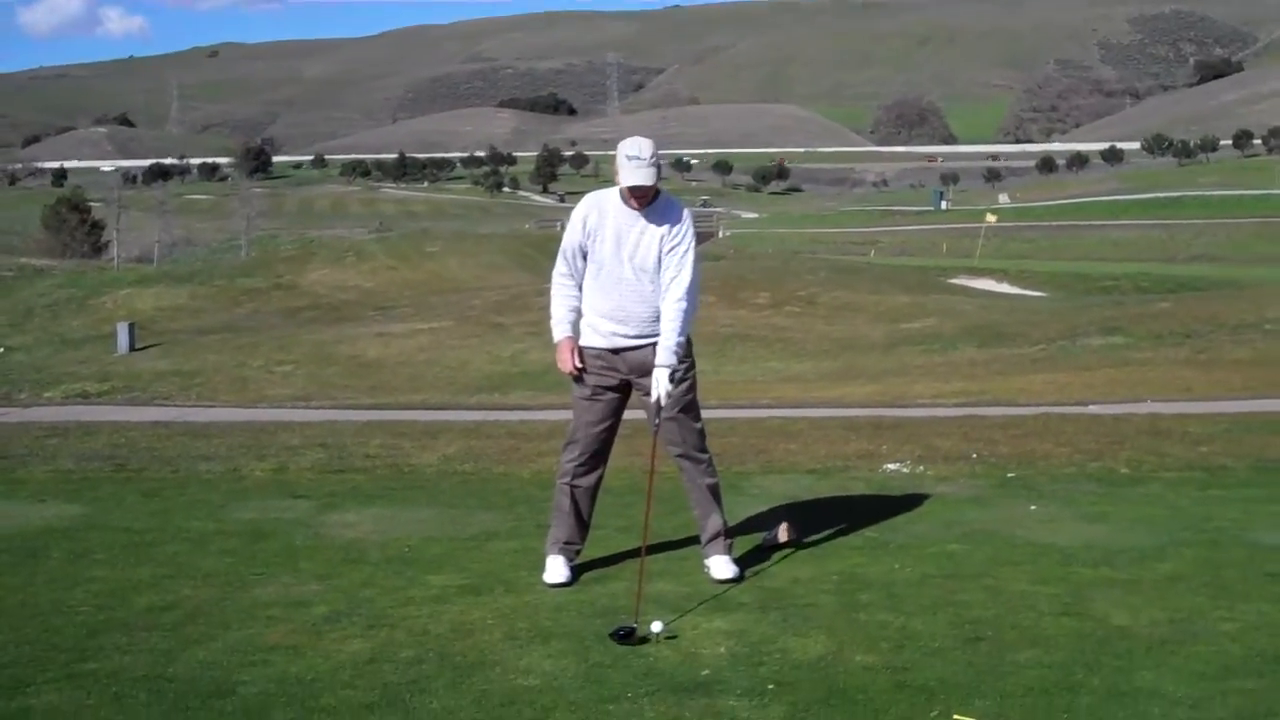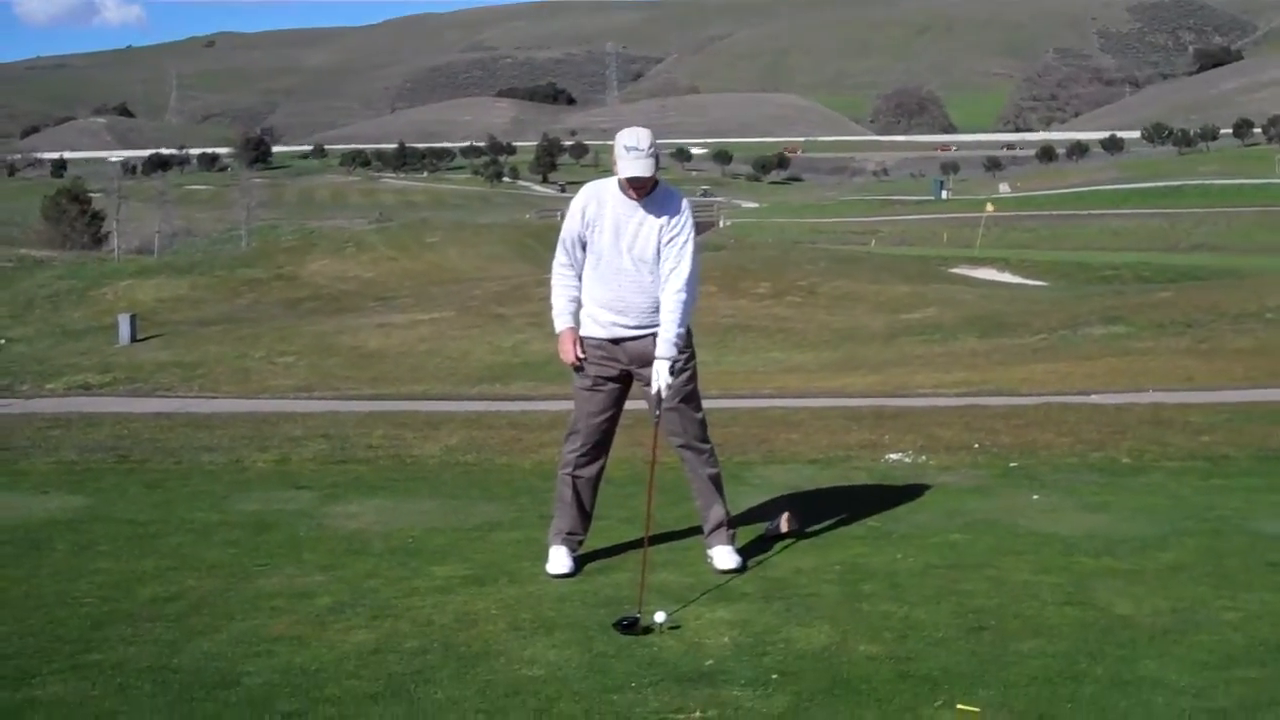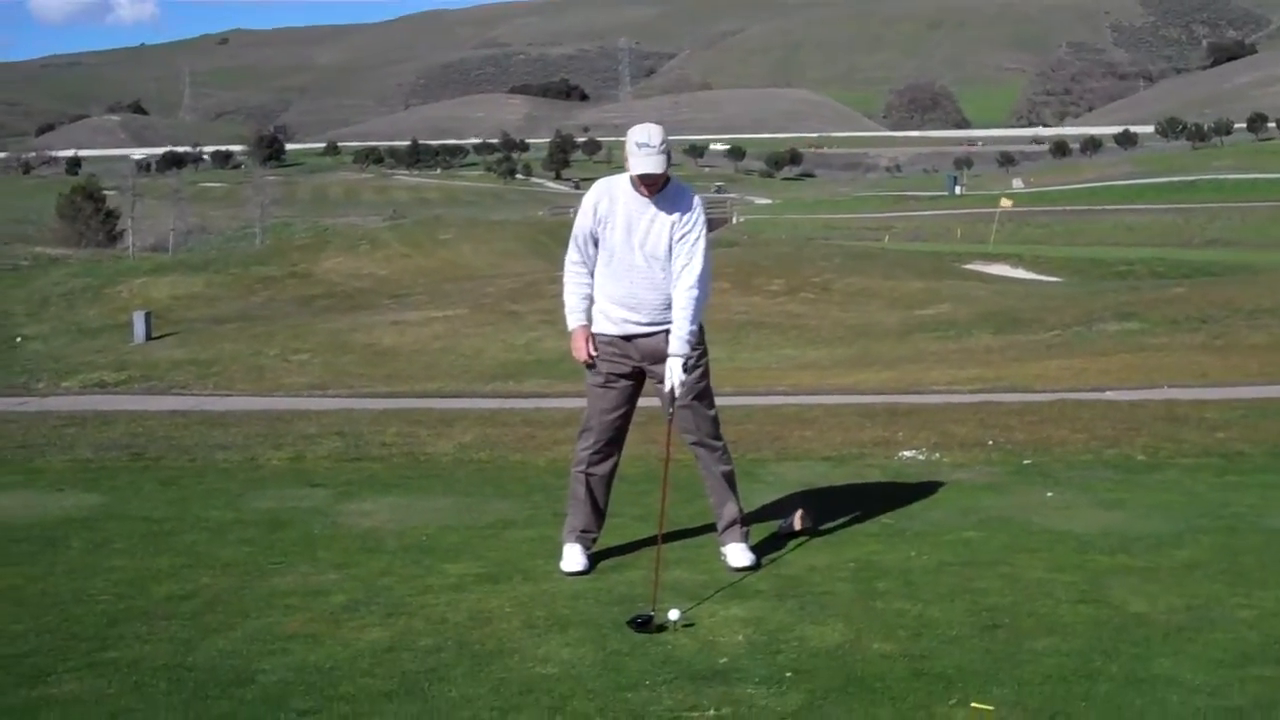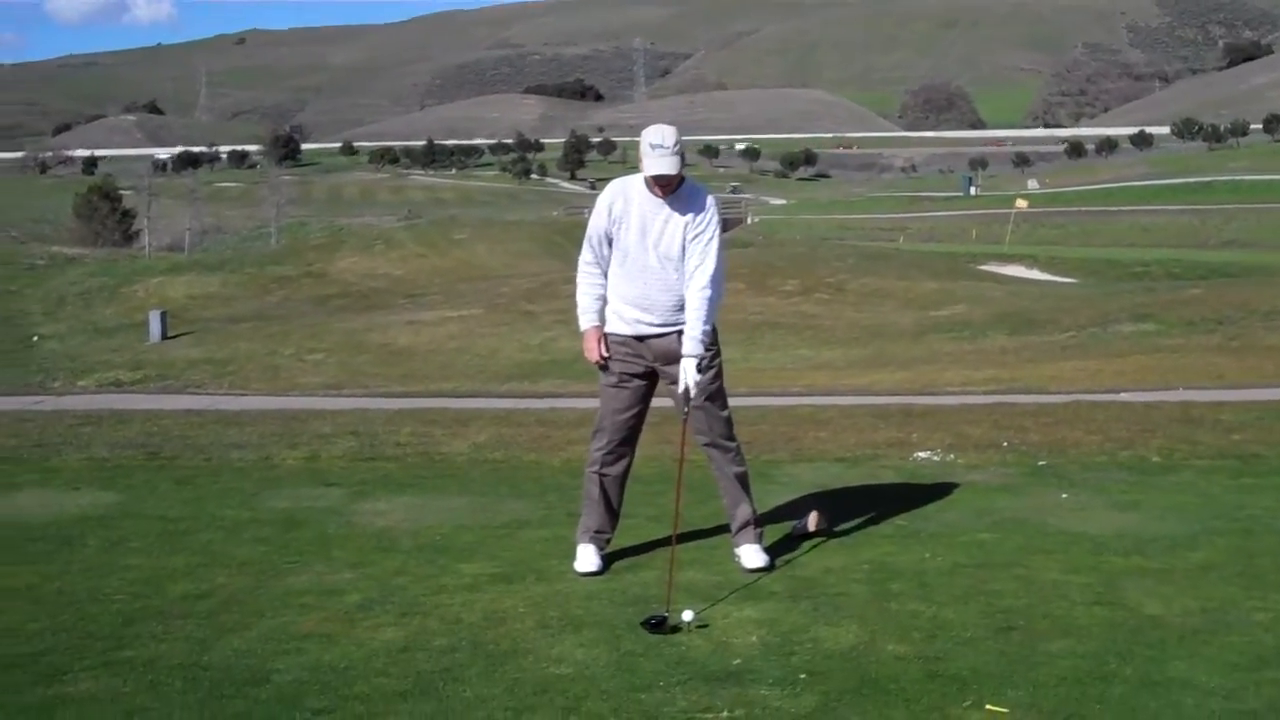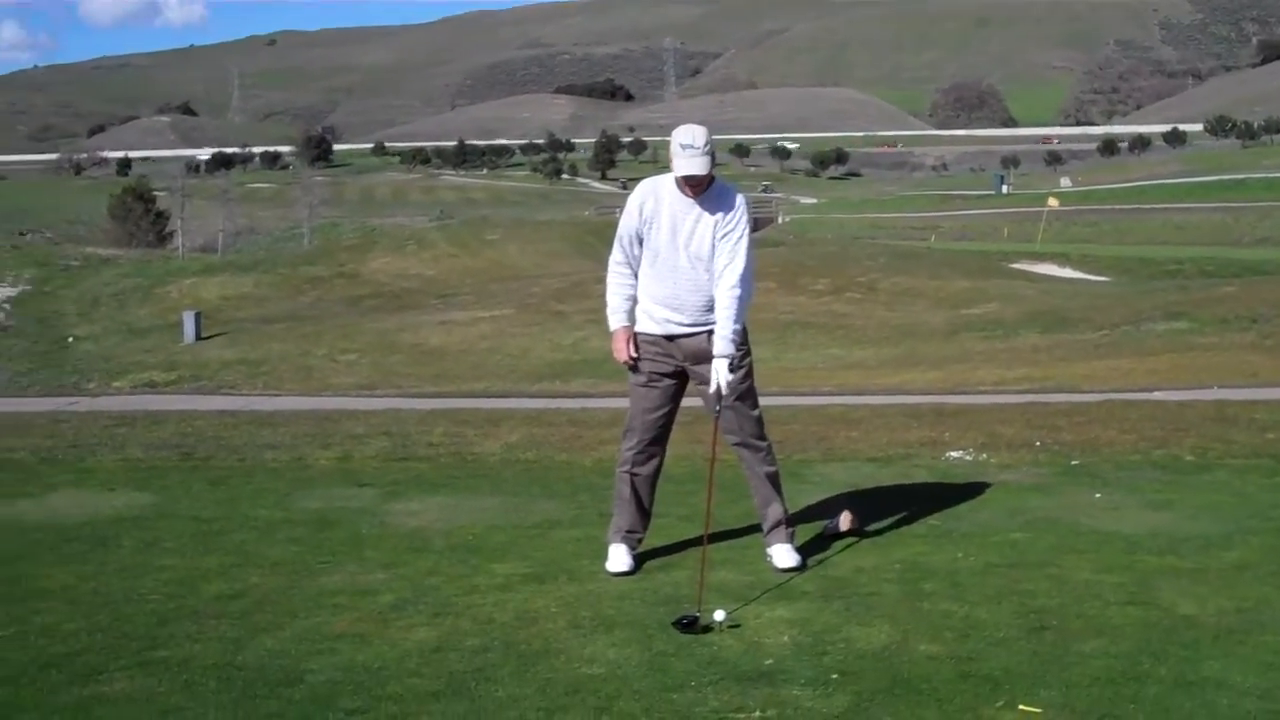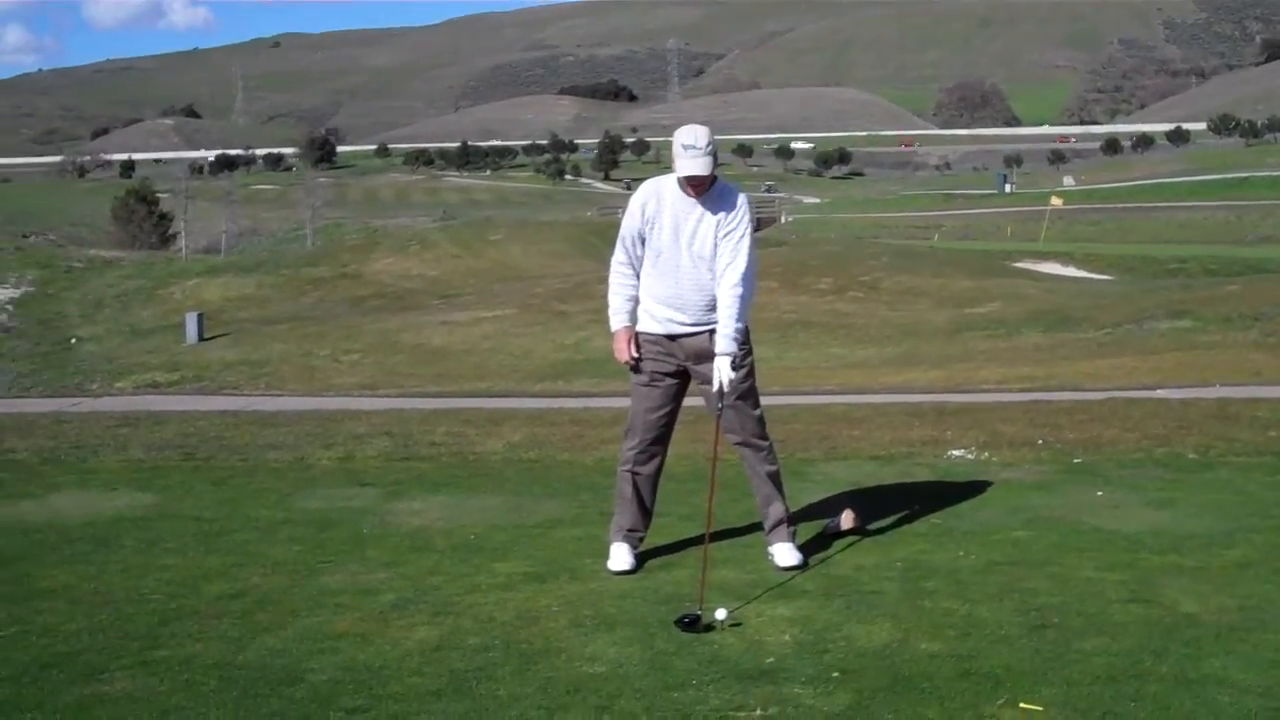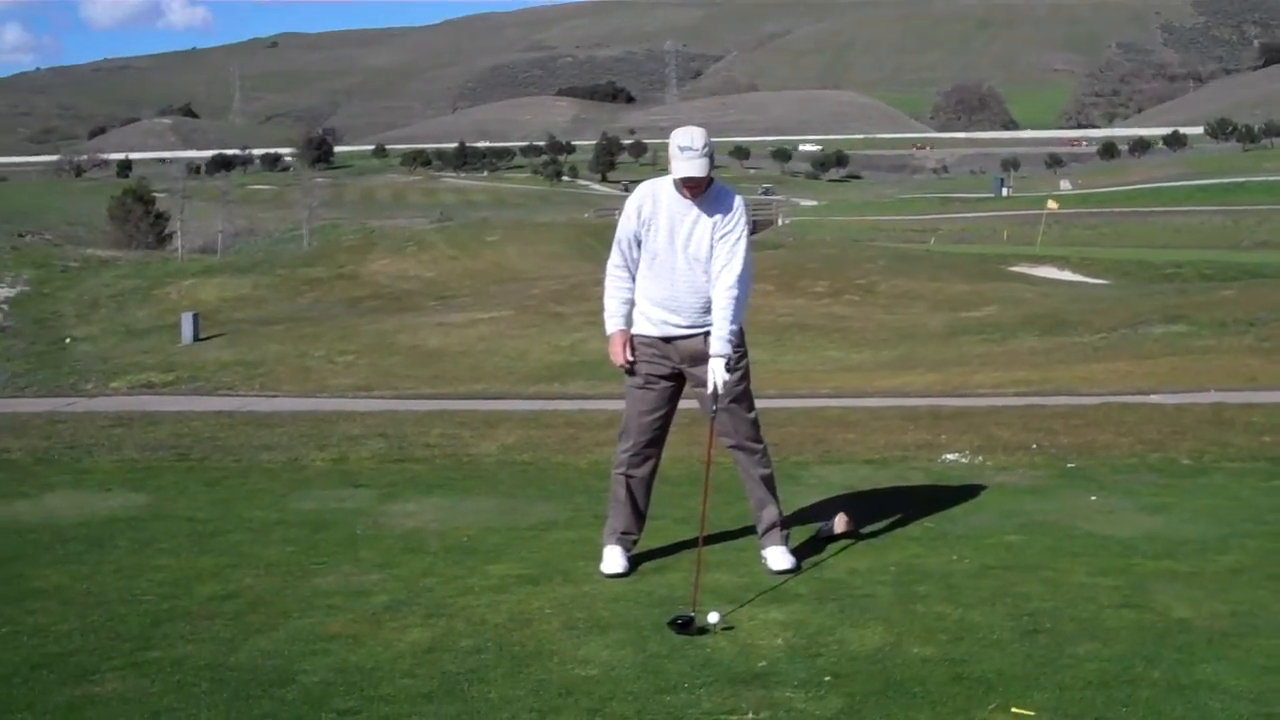
dt=0.1s
person 1, frame 1
left shoulder: (676, 218)
right shoulder: (590, 209)
left elbow: (678, 293)
right elbow: (566, 276)
left wrist: (665, 362)
right wrist: (564, 333)
left hip: (661, 350)
right hip: (600, 350)
left knee: (691, 449)
right knee: (581, 452)
left ankle: (716, 547)
right ankle: (560, 550)
person 1, frame 2
left shoulder: (675, 208)
right shoulder: (590, 199)
left elbow: (677, 285)
right elbow: (567, 266)
left wrist: (665, 354)
right wrist: (565, 324)
left hip: (660, 340)
right hip: (600, 341)
left knee: (692, 439)
right knee: (583, 442)
left ankle: (719, 538)
right ankle: (563, 541)
person 1, frame 3
left shoulder: (687, 205)
right shoulder: (602, 196)
left elbow: (690, 281)
right elbow: (579, 263)
left wrist: (678, 351)
right wrist: (578, 322)
left hip: (673, 337)
right hip: (612, 338)
left knee: (706, 436)
right knee: (597, 440)
left ankle: (733, 534)
right ankle: (577, 538)
person 1, frame 4
left shoulder: (701, 205)
right shoulder: (616, 196)
left elbow: (703, 282)
right elbow: (592, 263)
left wrist: (691, 352)
right wrist: (590, 323)
left hip: (685, 337)
right hip: (625, 339)
left knee: (719, 437)
right knee: (610, 441)
left ankle: (746, 536)
right ankle: (591, 539)
person 1, frame 5
left shoulder: (731, 204)
right shoulder: (646, 195)
left elbow: (732, 281)
right elbow: (623, 263)
left wrist: (723, 352)
right wrist: (620, 322)
left hip: (715, 338)
right hip: (655, 338)
left knee: (749, 436)
right knee: (640, 440)
left ankle: (779, 535)
right ankle: (623, 539)
person 1, frame 6
left shoulder: (733, 204)
right shoulder: (648, 196)
left elbow: (734, 280)
right elbow: (624, 264)
left wrist: (725, 350)
right wrist: (621, 323)
left hip: (717, 337)
right hip: (657, 337)
left knee: (750, 435)
right knee: (642, 440)
left ankle: (780, 534)
right ankle: (624, 538)
person 1, frame 7
left shoulder: (730, 206)
right shoulder: (645, 198)
left elbow: (730, 281)
right elbow: (621, 266)
left wrist: (720, 352)
right wrist: (617, 326)
left hip: (713, 339)
right hip: (652, 340)
left knee: (744, 438)
right knee: (636, 443)
left ankle: (773, 536)
right ankle: (617, 540)
